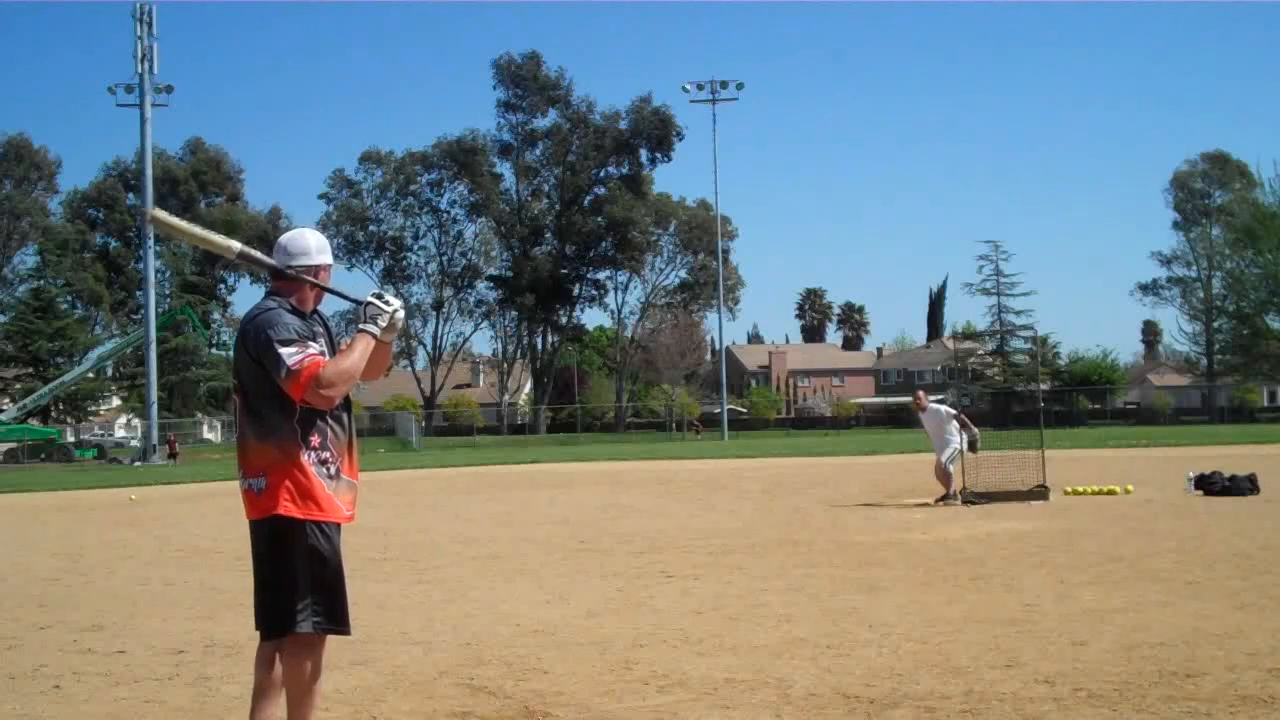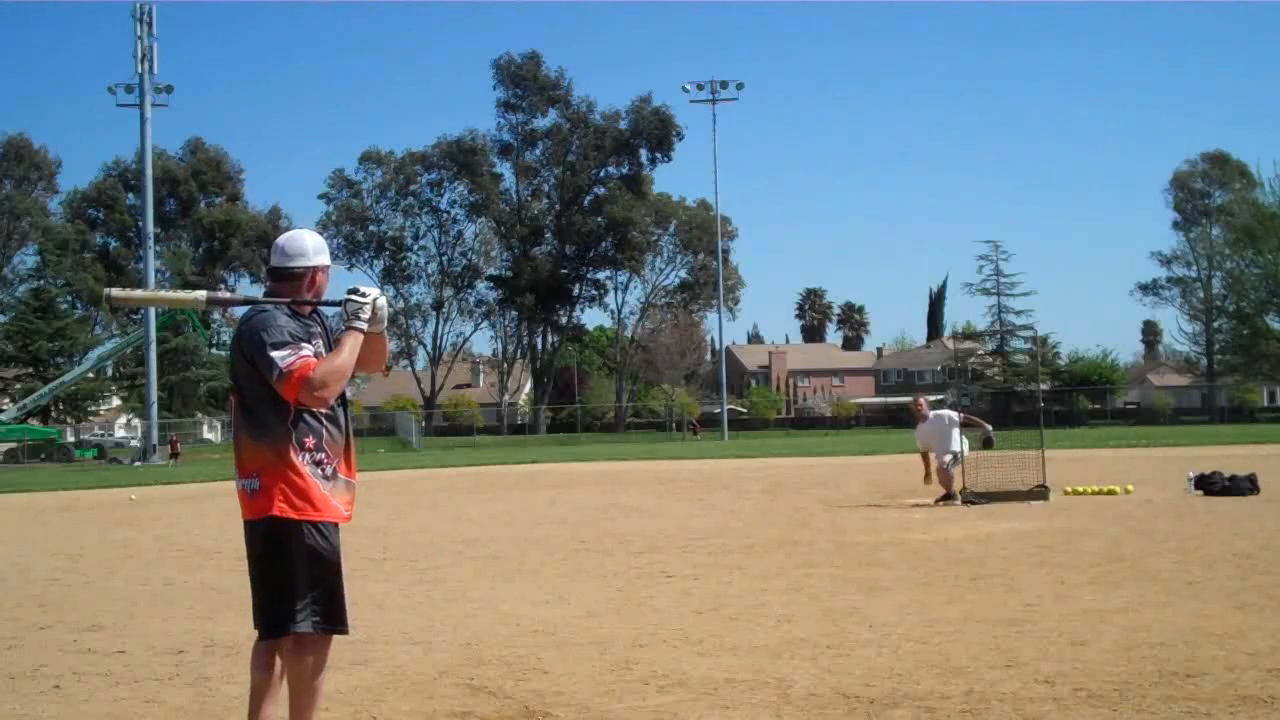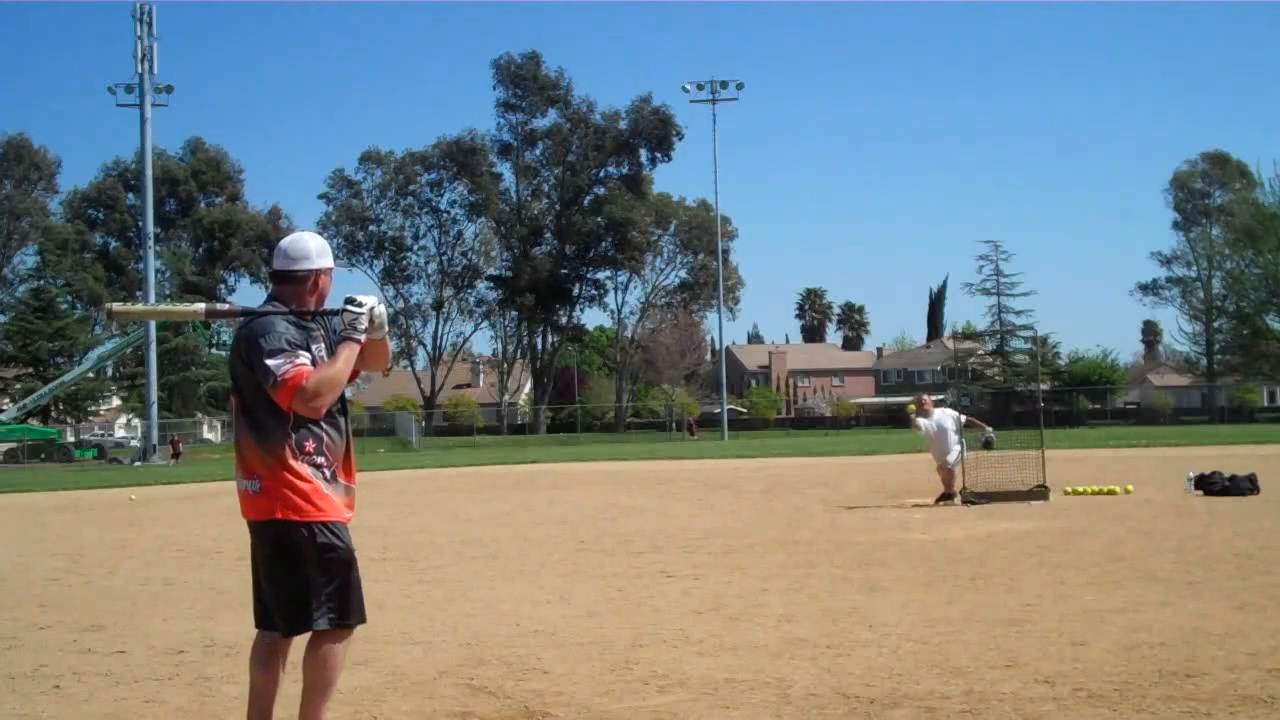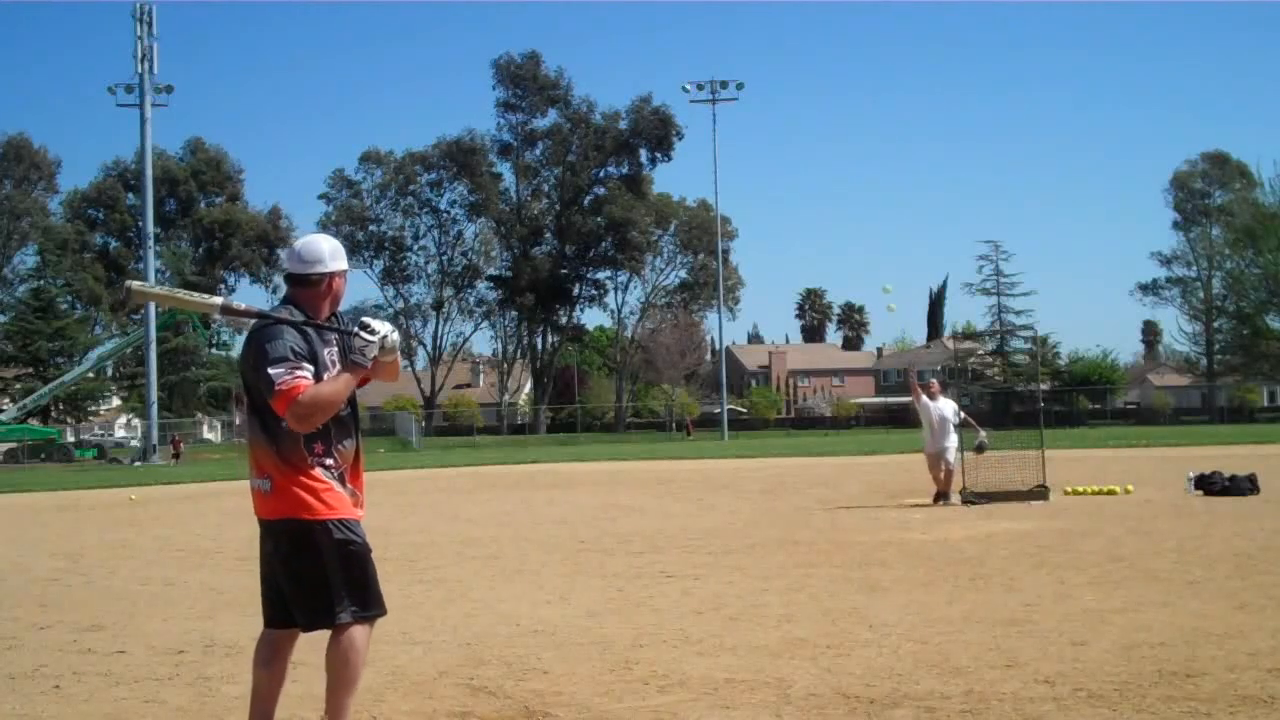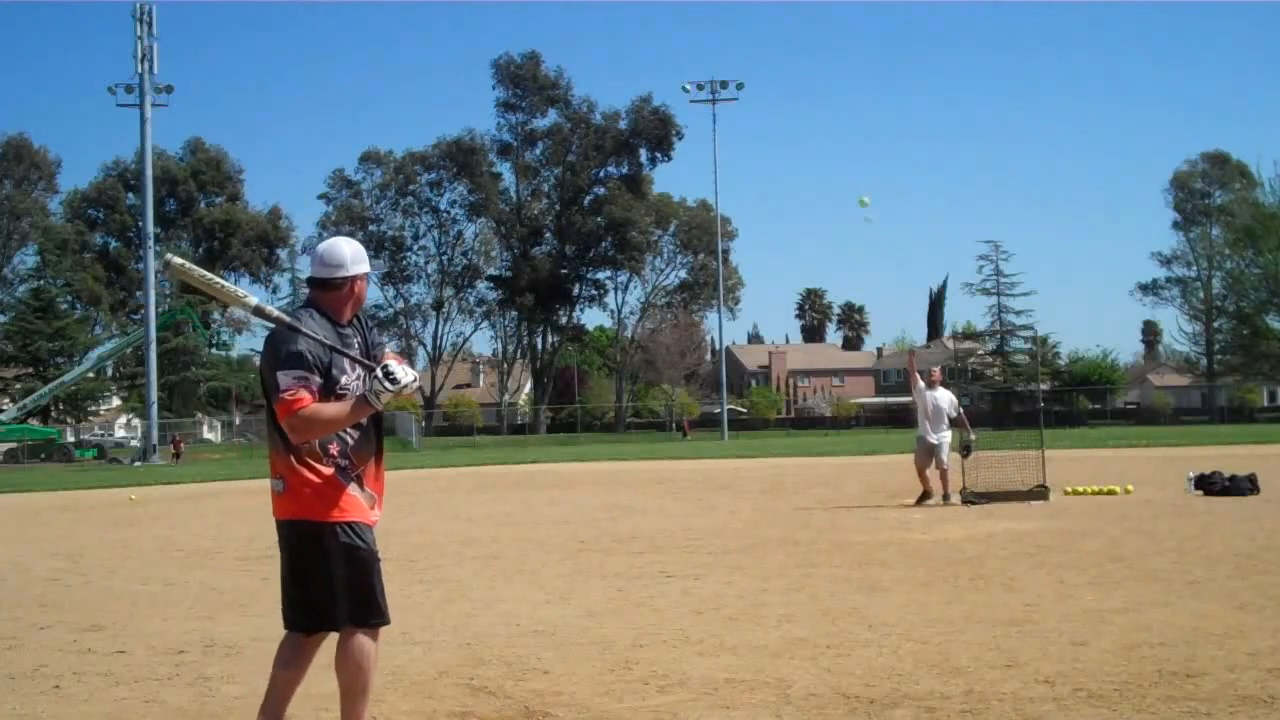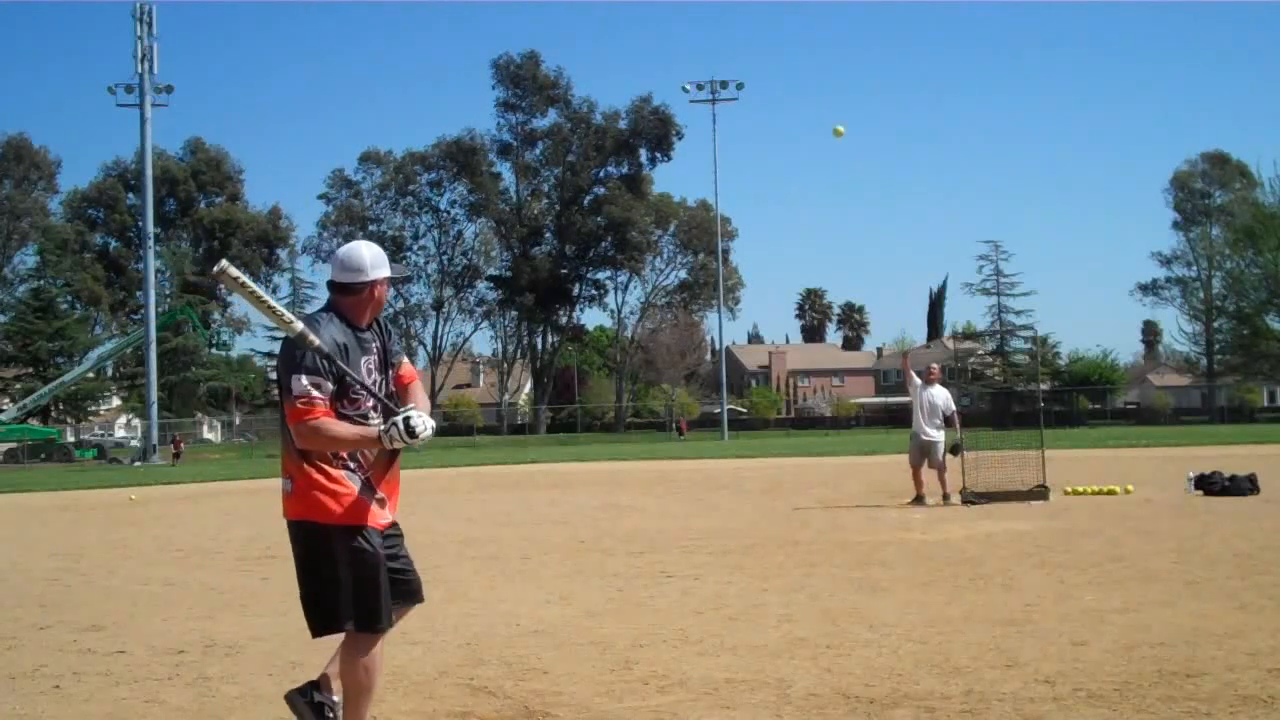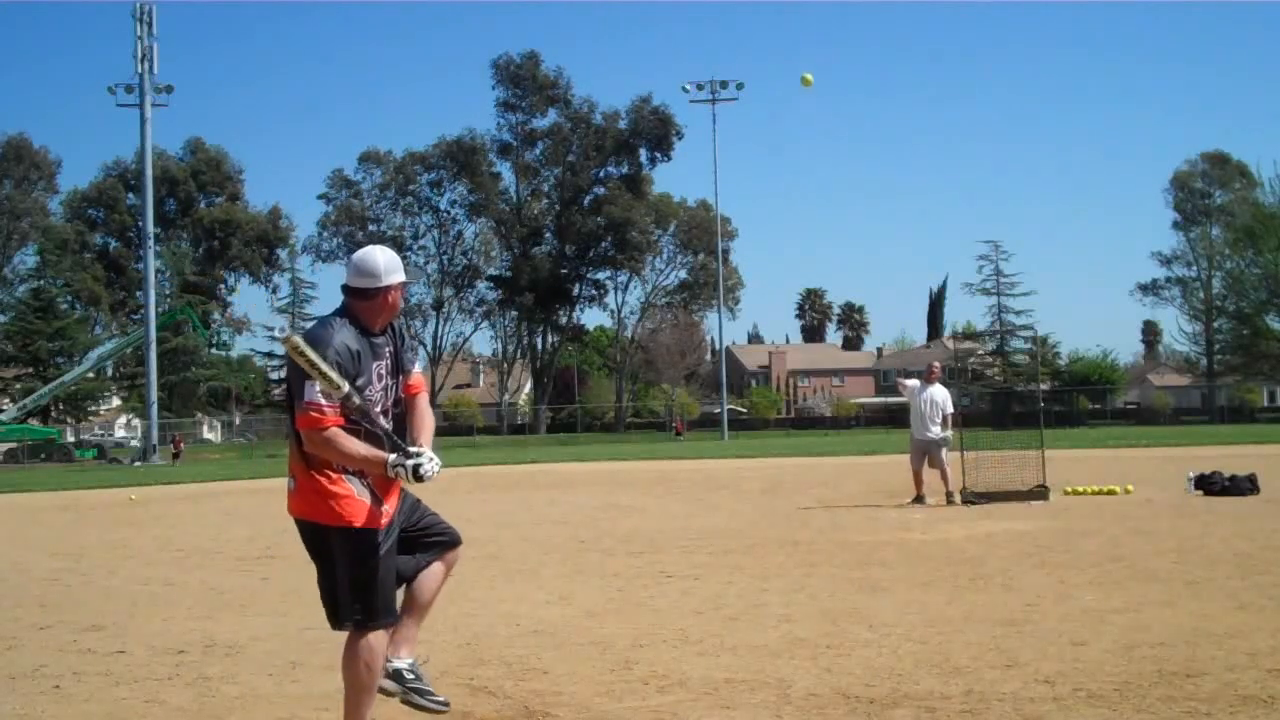
dt=0.7s
person 1, frame 1
left shoulder: (311, 322)
right shoulder: (270, 322)
left elbow: (368, 371)
right elbow: (324, 388)
left wrist: (385, 333)
right wrist: (367, 328)
left hip: (307, 494)
right hip: (293, 495)
left knee: (285, 623)
right knee: (307, 625)
person 1, frame 2
left shoulder: (314, 321)
right shoulder: (265, 324)
left elbow: (371, 363)
right elbow: (318, 388)
left wrist: (374, 323)
right wrist: (354, 325)
left hip: (299, 497)
right hip: (291, 497)
left knee: (280, 624)
right knee: (312, 626)
person 1, frame 3
left shoulder: (319, 325)
right shoulder: (266, 330)
left elbow: (376, 363)
right elbow: (312, 399)
left wrist: (375, 328)
right wrist: (352, 335)
left hip: (287, 501)
right hip: (295, 499)
left knee: (279, 623)
right knee: (336, 620)
person 1, frame 4
left shoulder: (336, 326)
right shoulder: (277, 334)
left elbow: (388, 374)
right elbow: (303, 413)
left wrist: (386, 347)
right wrist: (358, 361)
left hip: (290, 501)
right hip: (306, 497)
left knee: (285, 621)
right knee: (356, 613)
person 1, frame 5
left shoulder: (359, 328)
right shoulder: (296, 338)
left elbow: (400, 378)
right elbow: (299, 424)
left wrist: (402, 377)
right wrist: (370, 400)
left hip: (340, 499)
right hip: (321, 504)
left knee: (310, 624)
right knee: (362, 621)
person 1, frame 6
left shoulder: (379, 331)
right shoulder: (317, 339)
left elbow: (410, 384)
right elbow: (308, 429)
left wrist: (416, 416)
right wrist: (384, 436)
left hip: (370, 499)
right hip: (331, 503)
left knee: (402, 594)
right knee: (368, 623)
person 1, frame 7
left shoulder: (393, 334)
right shoulder: (328, 345)
left elbow: (417, 395)
right elbow: (319, 437)
left wrist: (422, 451)
right wrist: (392, 463)
left hip: (379, 493)
right hip: (336, 501)
left knee: (443, 545)
right knee: (372, 621)
left ankle: (399, 660)
